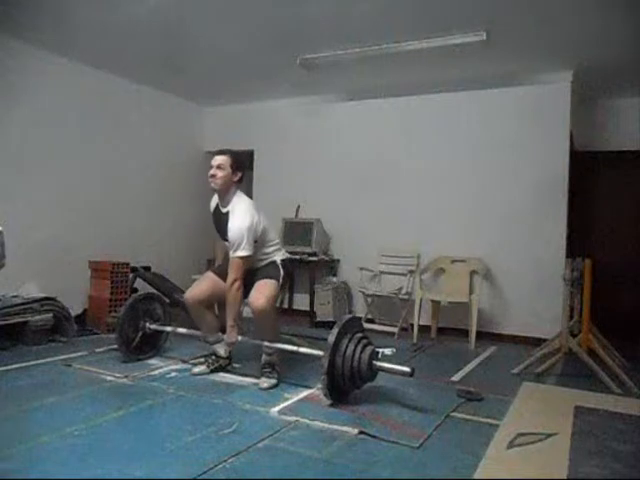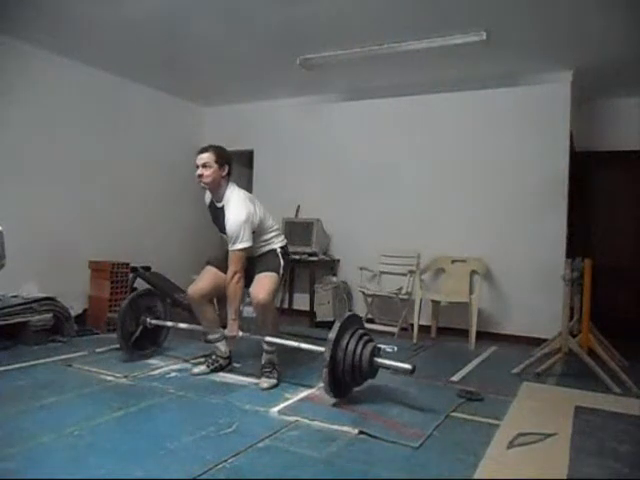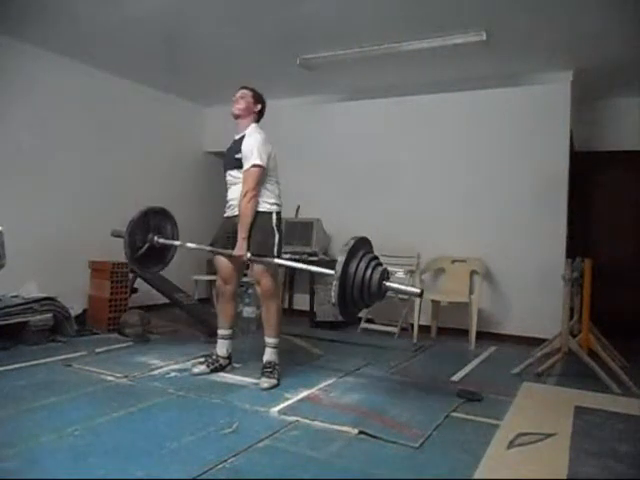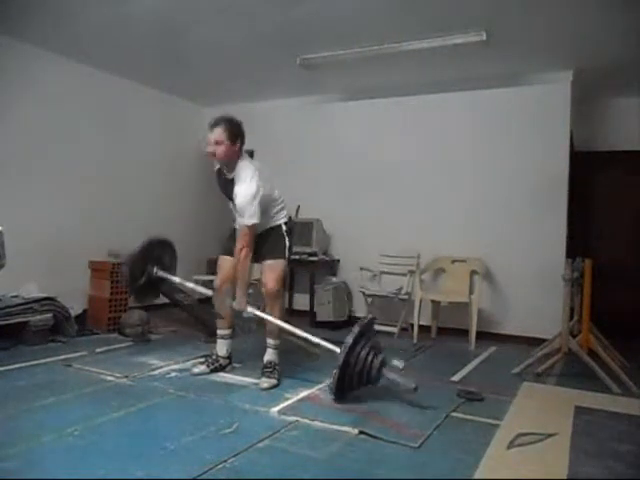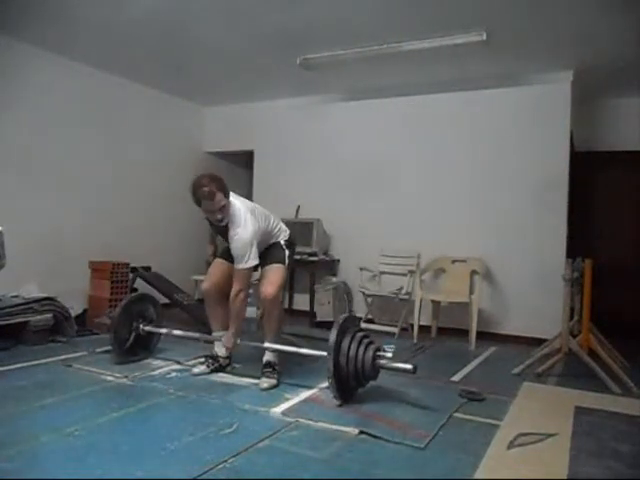
dt=1s
person 1, frame 1
left shoulder: (242, 218)
right shoulder: (216, 202)
left elbow: (235, 281)
left wrist: (231, 327)
right wrist: (216, 270)
left hip: (269, 263)
right hip: (239, 262)
left knee: (259, 303)
right knee: (193, 298)
left ankle: (270, 361)
right ankle: (221, 354)
person 1, frame 2
left shoulder: (238, 210)
right shoulder: (210, 196)
left elbow: (235, 274)
left wrist: (233, 322)
right wrist: (217, 255)
left hip: (269, 251)
right hip: (238, 250)
left knee: (261, 298)
right knee: (196, 293)
left ankle: (269, 361)
right ankle: (221, 354)
person 1, frame 3
left shoulder: (255, 139)
right shoulder: (235, 143)
left elbow: (250, 194)
left wrist: (242, 240)
right wrist: (234, 233)
left hip: (261, 217)
right hip: (232, 217)
left knee: (265, 287)
right knee: (224, 286)
left ankle: (270, 361)
right ankle: (222, 354)
person 1, frame 4
left shoulder: (247, 185)
right shoulder: (222, 163)
left elbow: (244, 249)
left wrist: (241, 296)
left hip: (273, 228)
right hip: (245, 225)
left knee: (271, 287)
right knee: (221, 284)
left ankle: (271, 361)
right ankle: (222, 355)
person 1, frame 5
left shoulder: (243, 229)
right shoulder: (210, 205)
left elbow: (239, 290)
left wrist: (233, 334)
right wrist: (212, 242)
left hip: (274, 243)
right hip: (237, 246)
left knee: (269, 294)
right knee: (209, 288)
left ankle: (270, 360)
right ankle: (220, 354)
